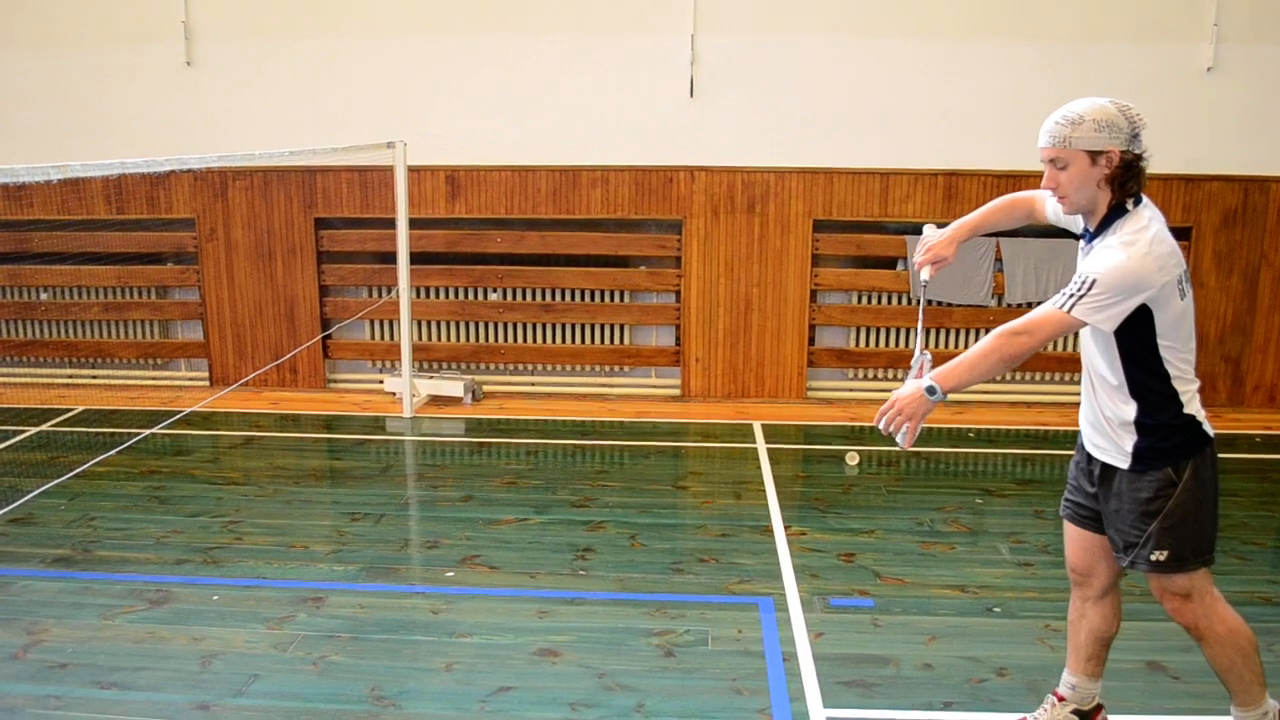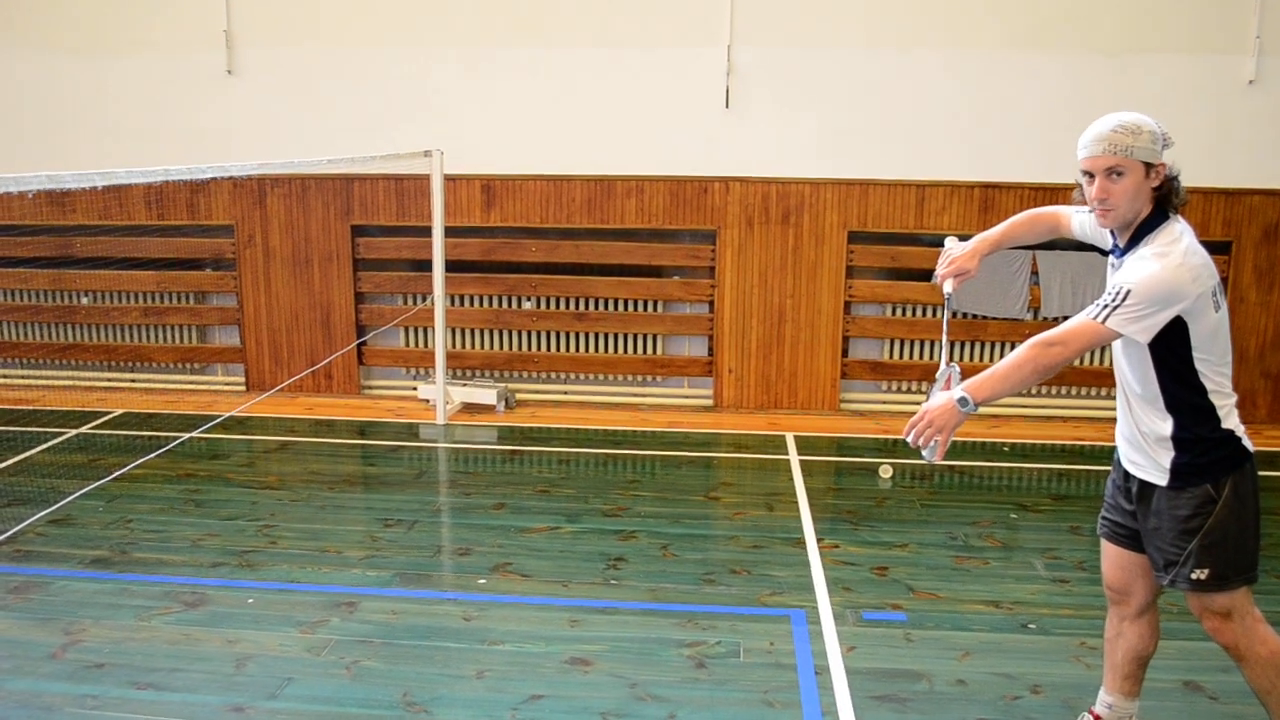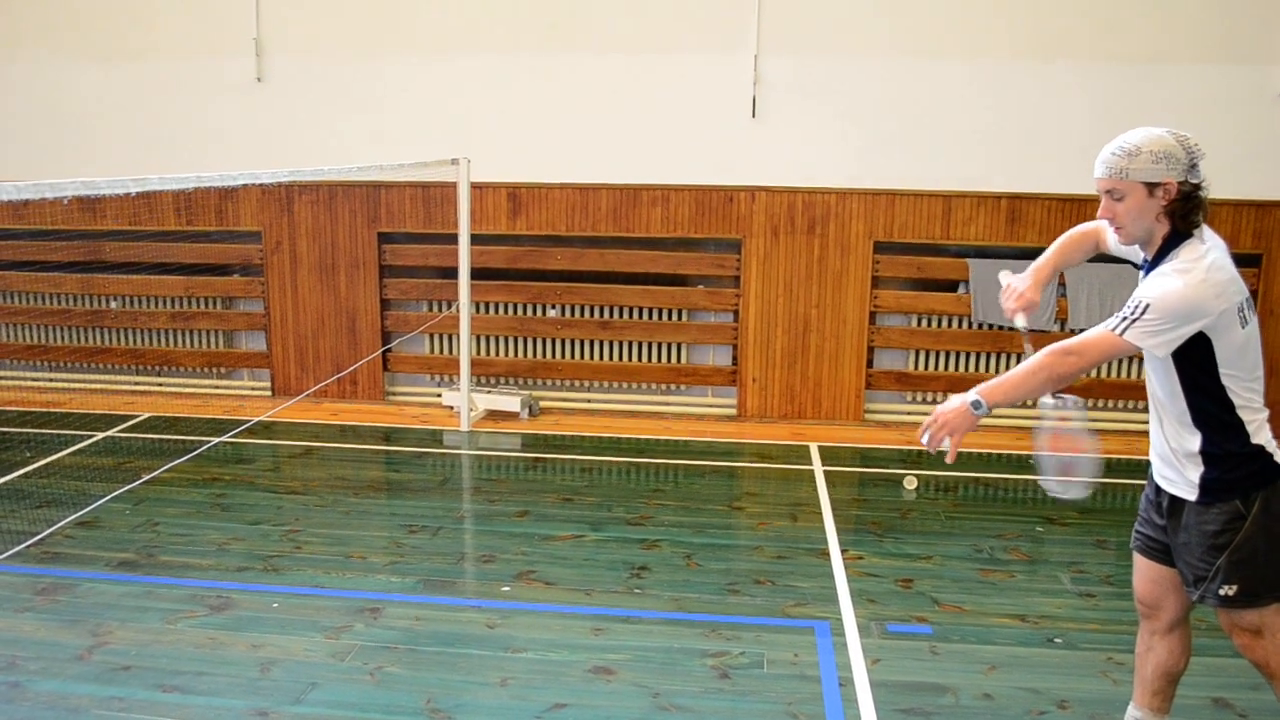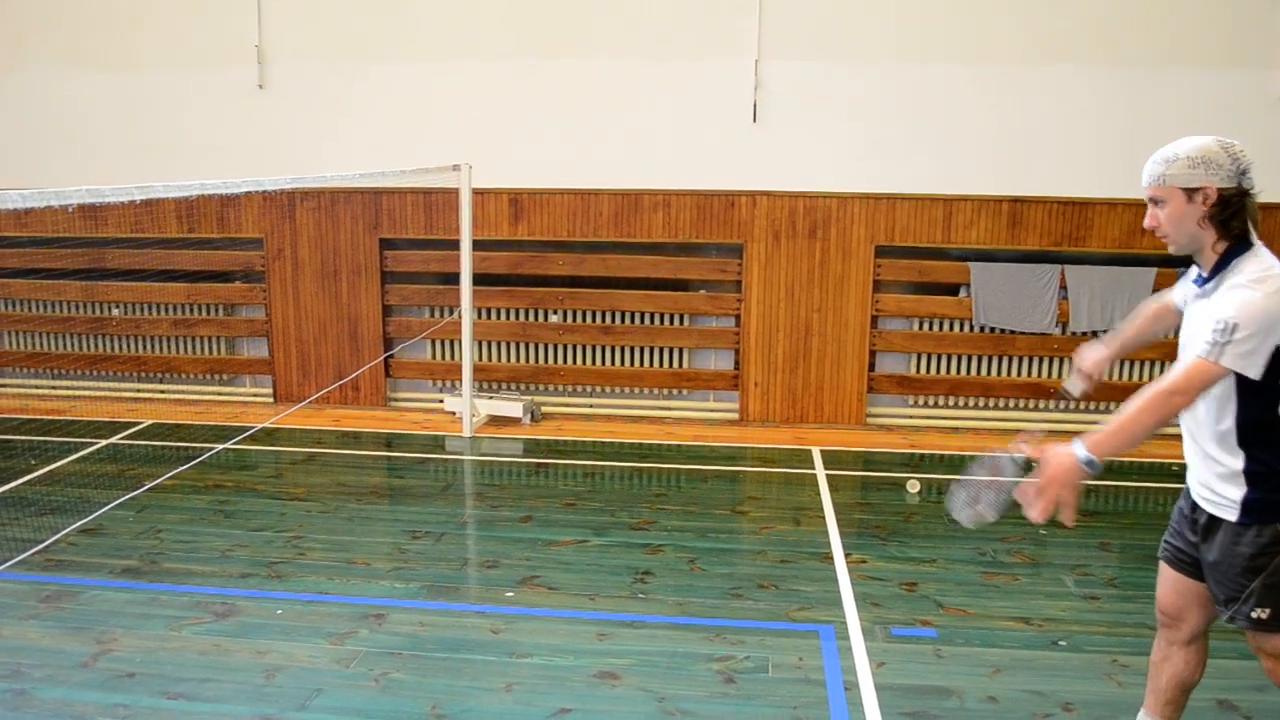
dt=1s
person 1, frame 1
left shoulder: (1133, 253)
right shoulder: (1104, 207)
left elbow: (1023, 337)
right elbow: (1025, 205)
left wrist: (932, 387)
right wrist: (956, 232)
left hip: (1157, 457)
right hip: (1102, 443)
left knee: (1186, 600)
right knee: (1089, 577)
person 1, frame 2
left shoulder: (1165, 265)
right shoulder: (1125, 225)
left elbow: (1055, 350)
right elbow: (1049, 219)
left wrist: (963, 399)
right wrist: (978, 245)
left hip: (1196, 472)
right hip: (1139, 461)
left knee: (1225, 619)
right knee: (1126, 595)
person 1, frame 3
left shoulder: (1189, 282)
right shoulder: (1168, 239)
left elbow: (1073, 359)
right elbow: (1089, 236)
left wrist: (976, 401)
right wrist: (1035, 277)
left hip: (1228, 488)
right hip: (1174, 477)
right knee: (1158, 610)
person 1, frame 4
right shoulder: (1212, 269)
left elbow: (1176, 391)
right elbow: (1166, 308)
left wrist: (1083, 456)
right wrist: (1108, 347)
right hip: (1206, 495)
right knee: (1176, 620)
